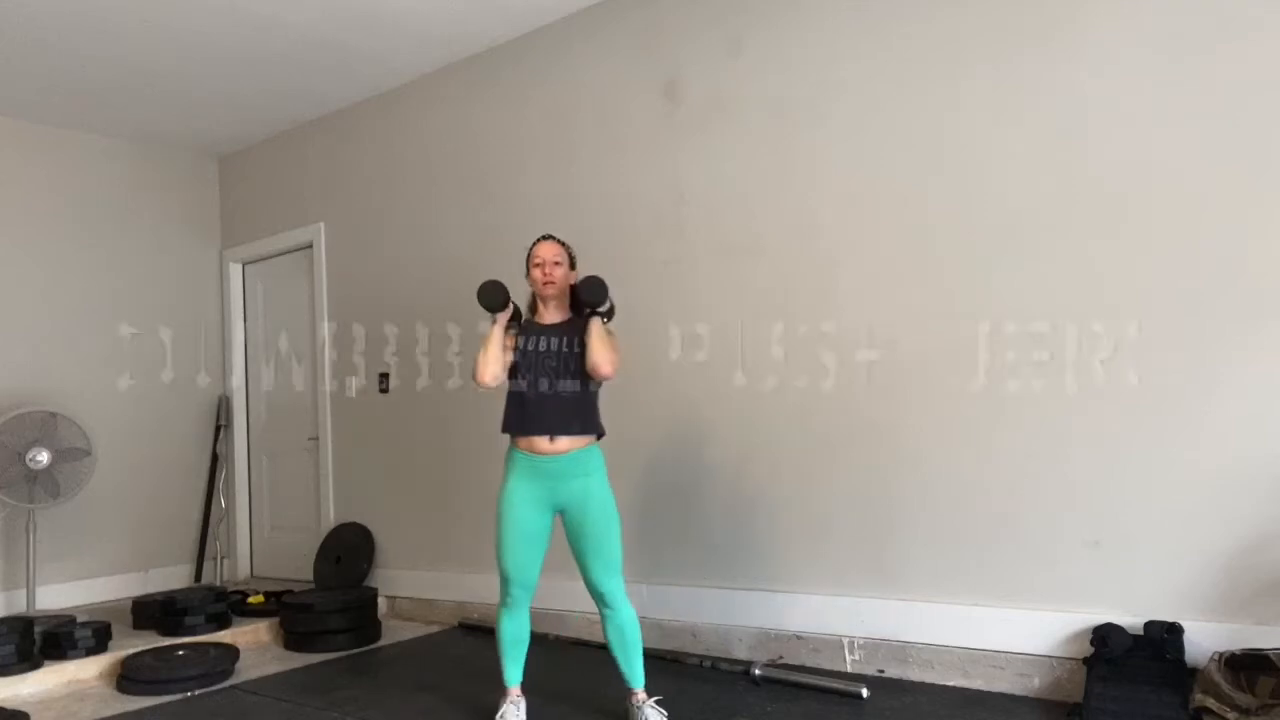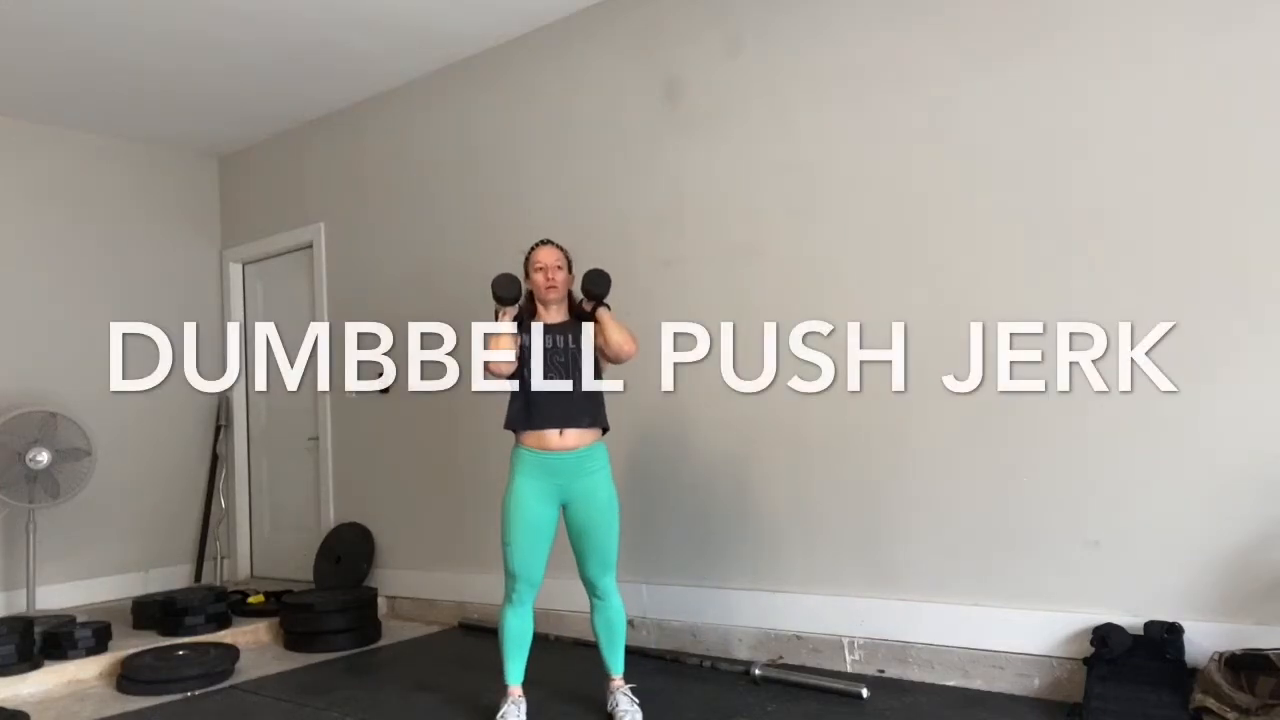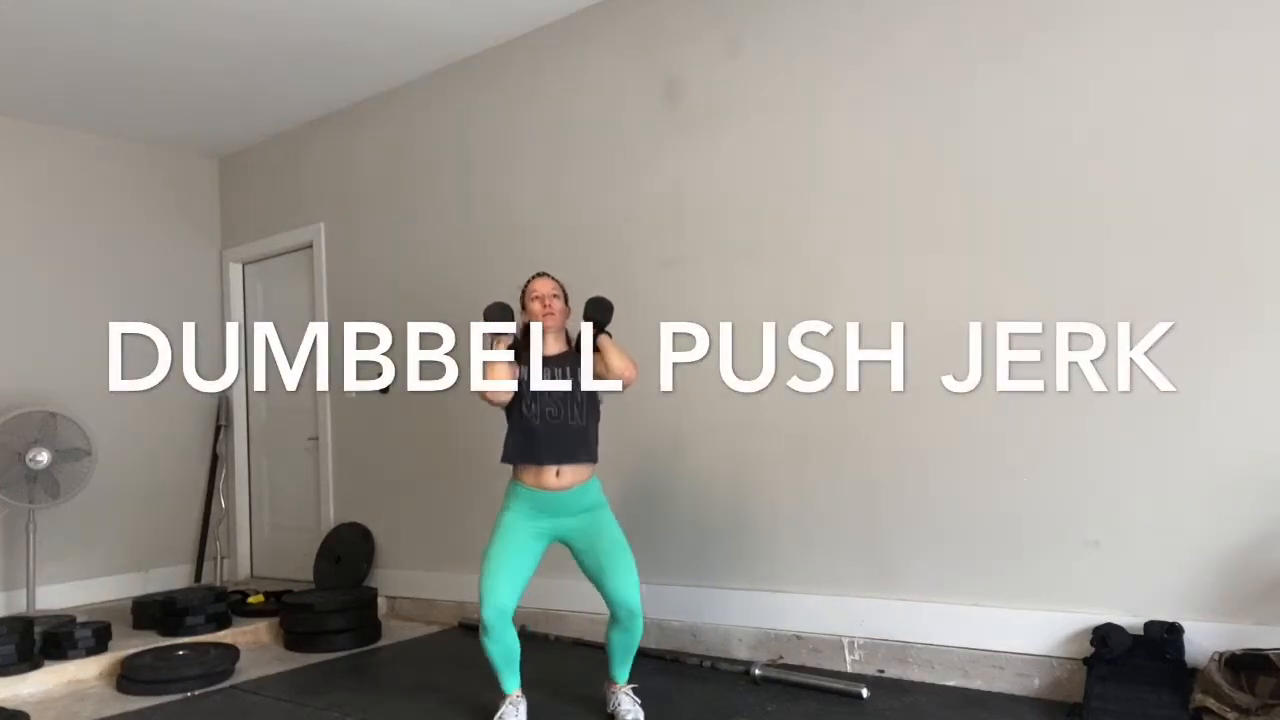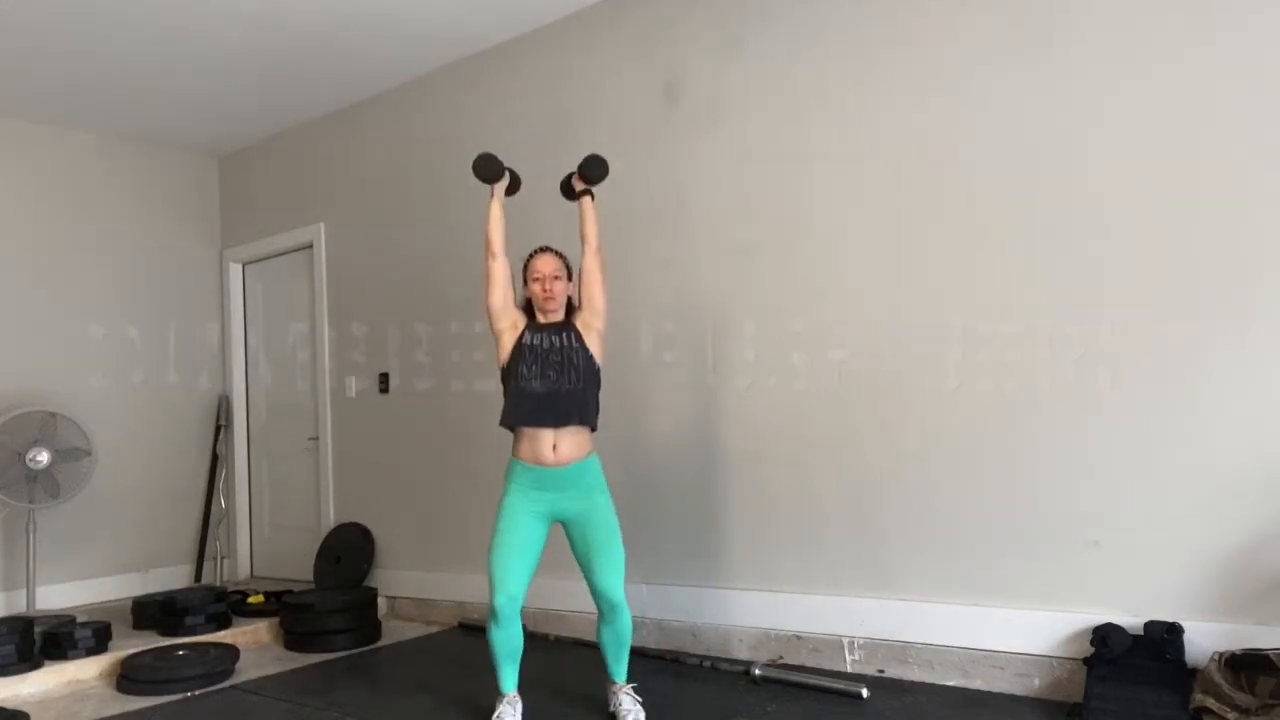
dt=1s
person 1, frame 1
left shoulder: (589, 329)
right shoulder: (517, 336)
left elbow: (604, 369)
right elbow: (486, 377)
left wrist: (593, 316)
right wrist: (499, 324)
left hip: (583, 470)
right hip: (525, 473)
left knee: (609, 590)
right knee: (515, 591)
person 1, frame 2
left shoulder: (589, 329)
right shoulder: (518, 330)
left elbow: (625, 350)
right elbow: (498, 366)
left wrist: (599, 308)
right wrist: (506, 315)
left hip: (589, 467)
right hip: (532, 469)
left knee: (602, 583)
right knee: (520, 587)
person 1, frame 3
left shoulder: (589, 361)
right shoulder: (515, 362)
left elbow: (626, 375)
right elbow: (495, 393)
left wrist: (600, 335)
right wrist: (502, 341)
left hip: (586, 505)
right hip: (526, 507)
left knee: (628, 603)
right knee: (493, 611)
person 1, frame 4
left shoulder: (586, 330)
right shoulder: (513, 332)
left elbow: (593, 253)
right elbow: (496, 258)
left wrist: (584, 196)
right wrist: (497, 196)
left hip: (584, 485)
right hip: (525, 488)
left knee: (613, 597)
right knee: (503, 602)
